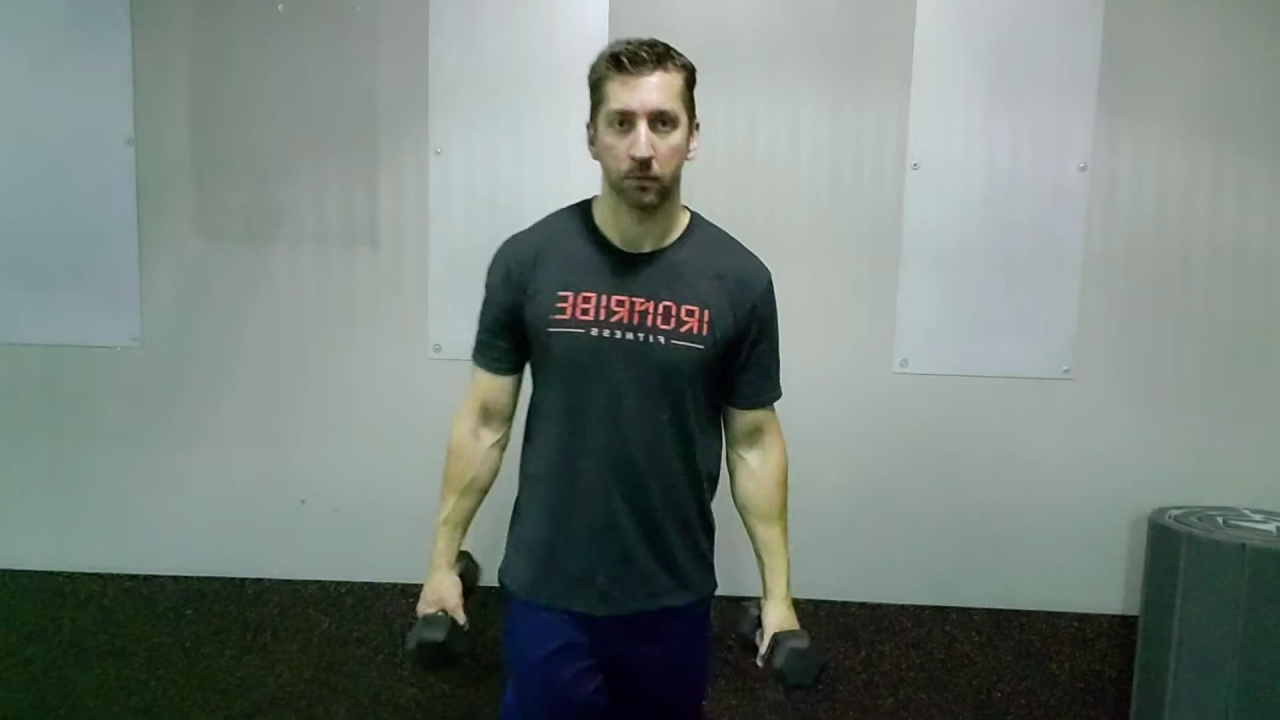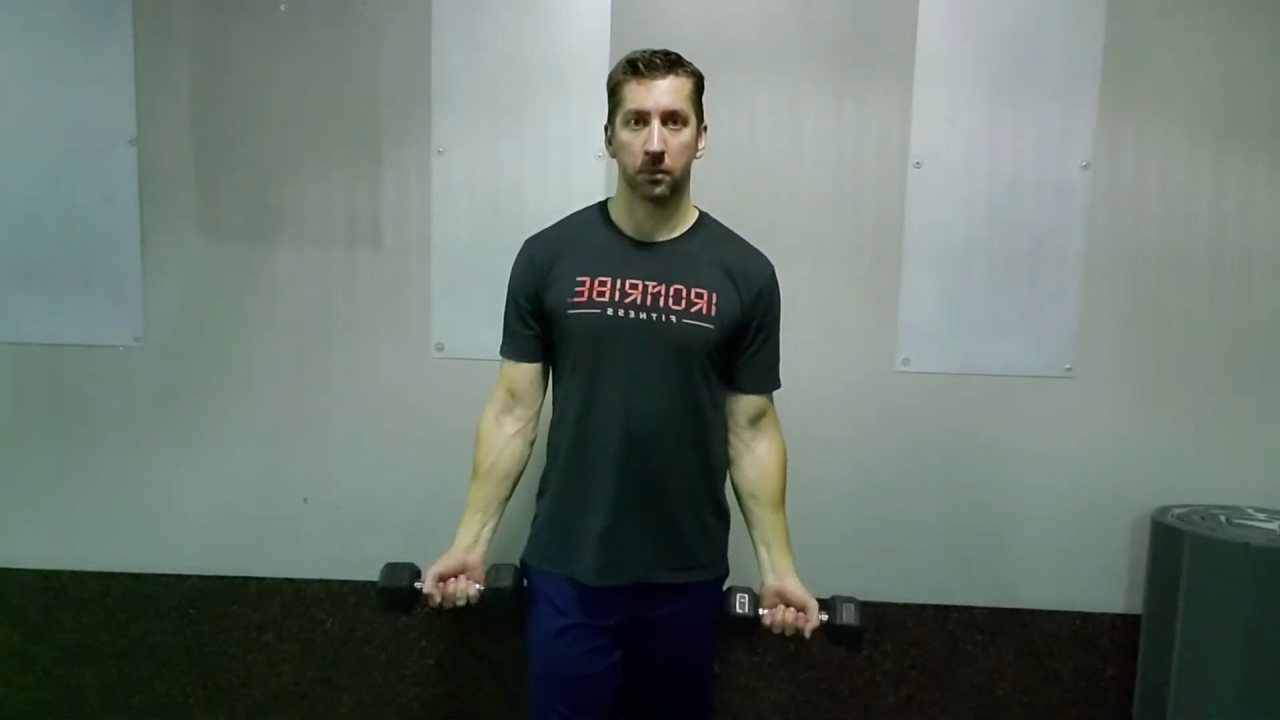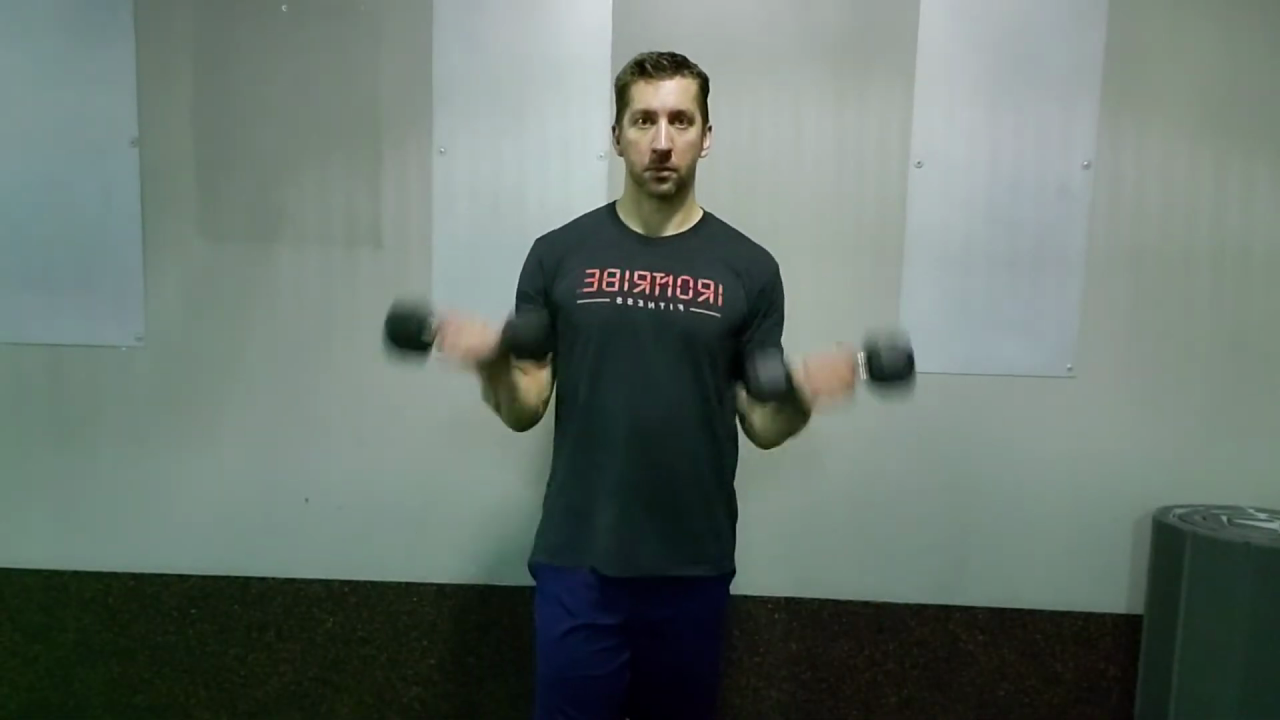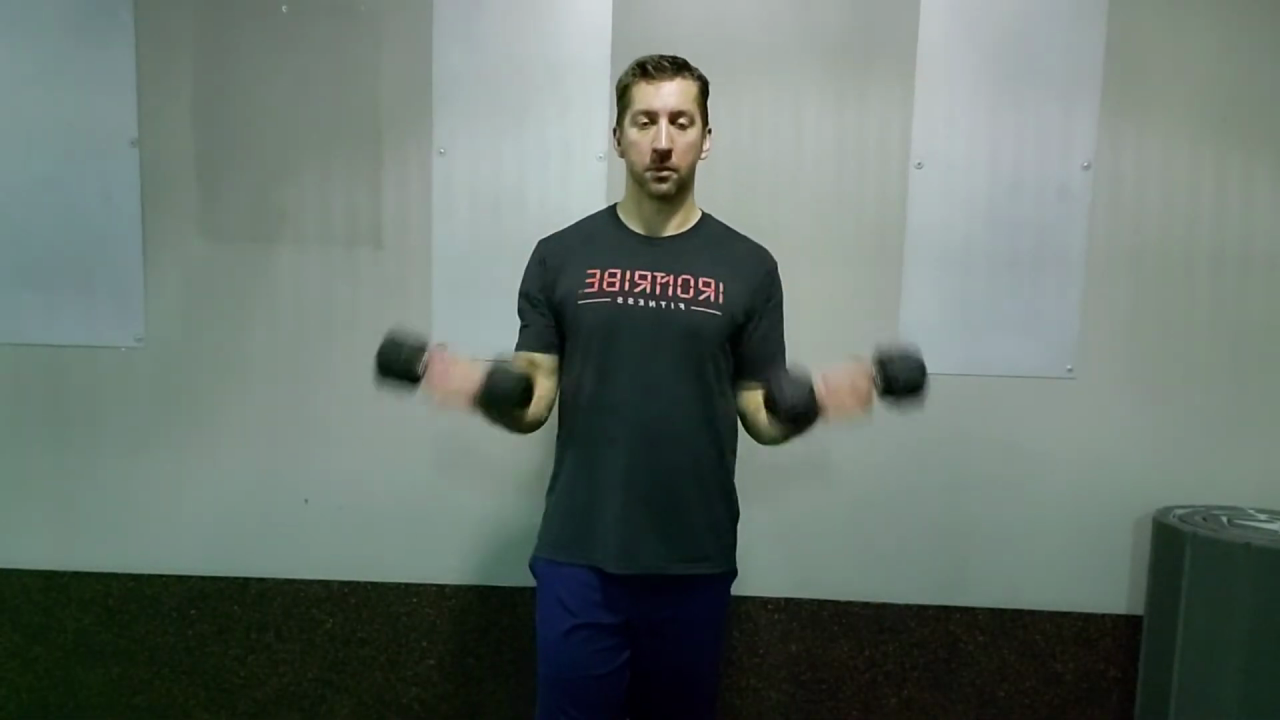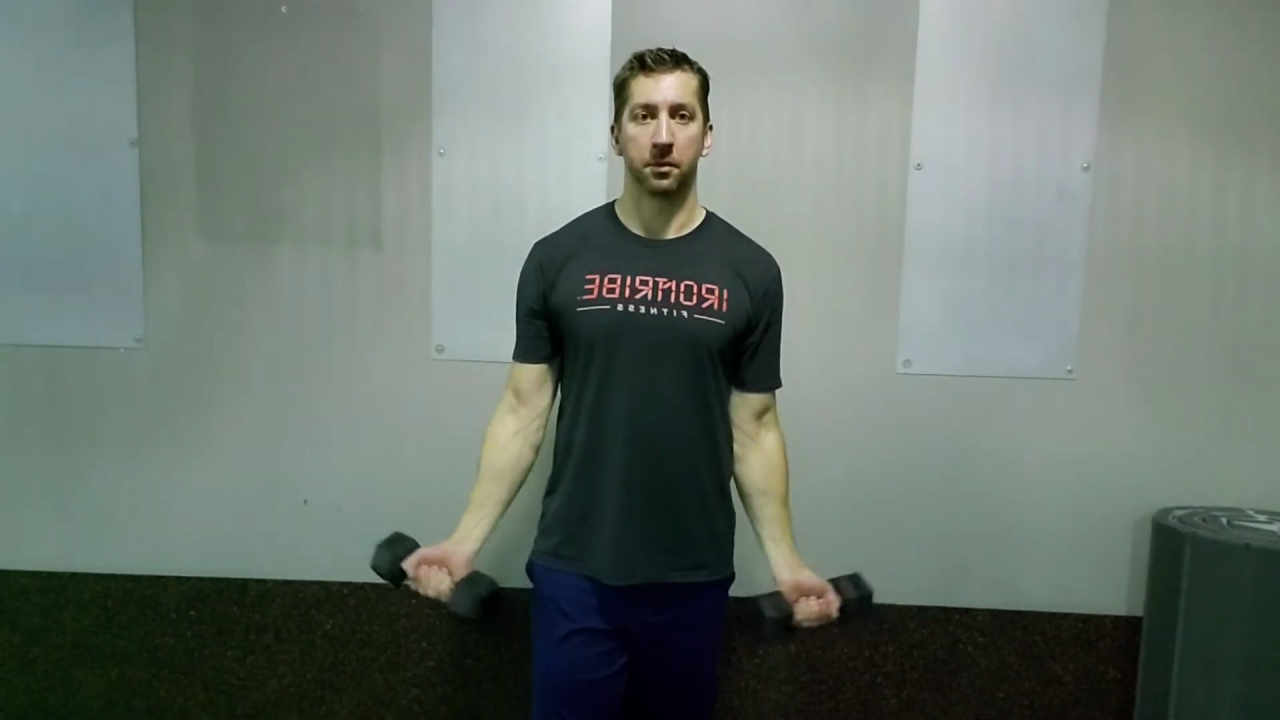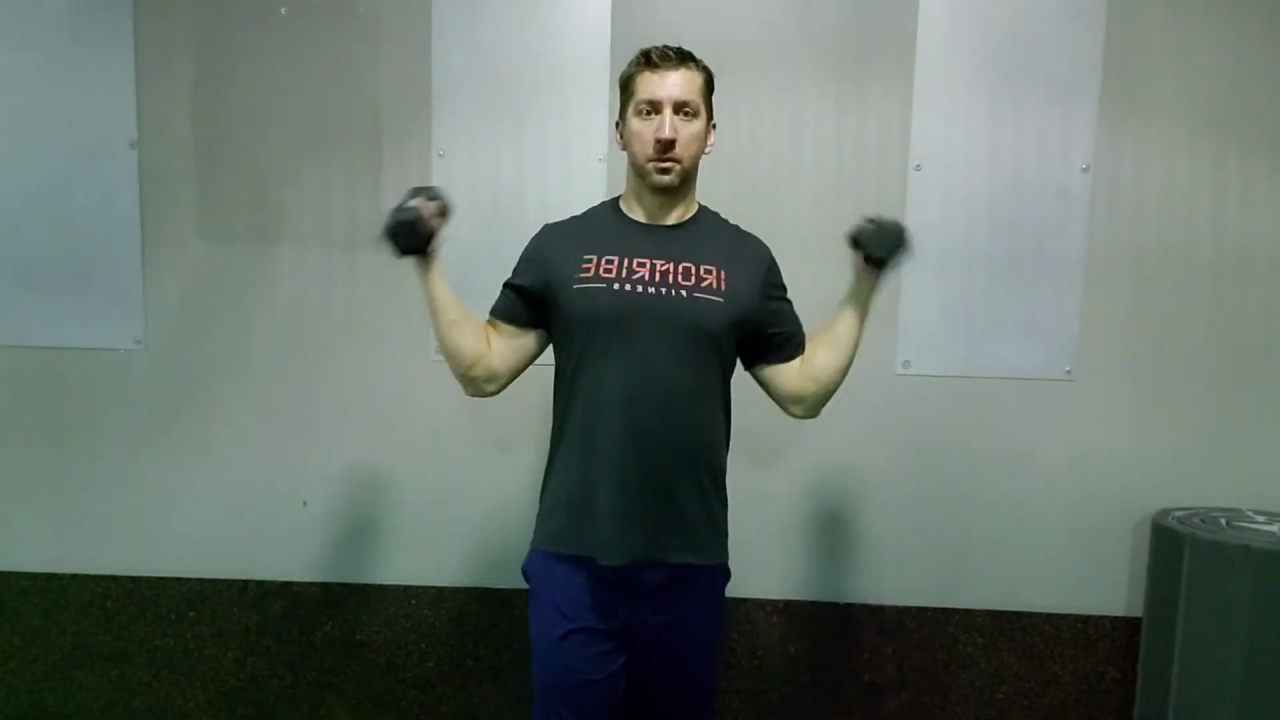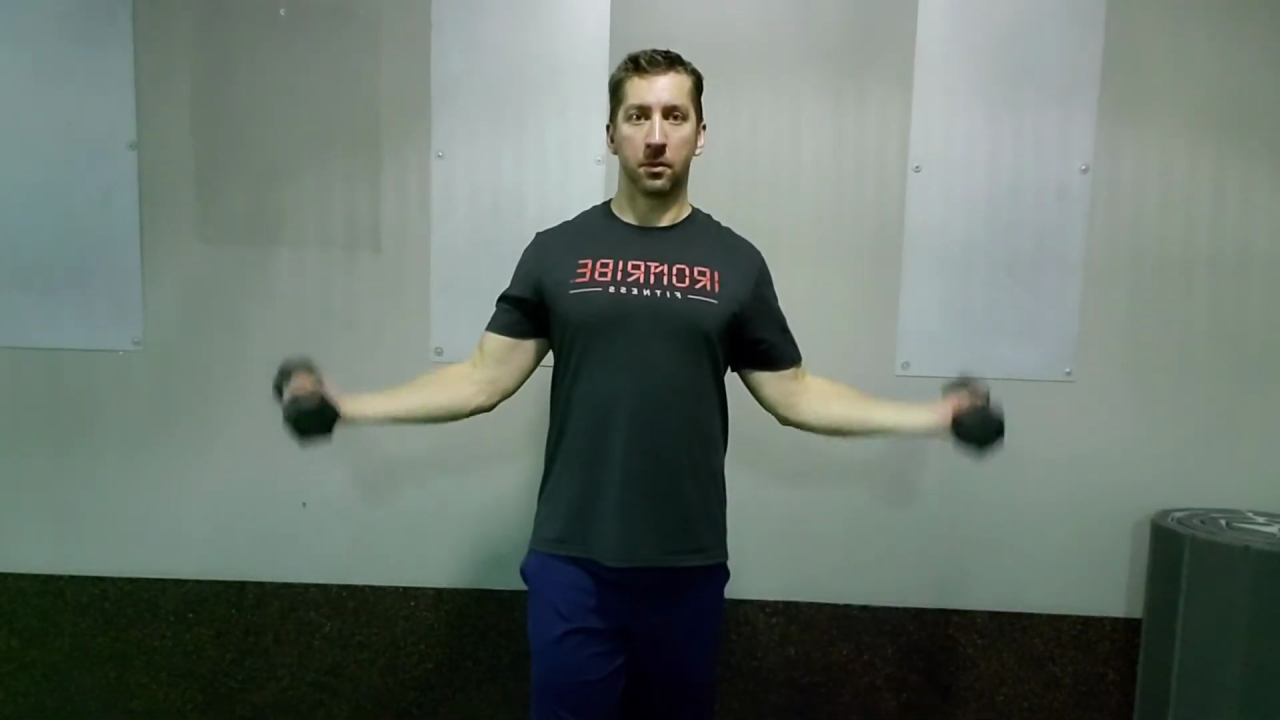
dt=0.7s
person 1, frame 1
left shoulder: (738, 279)
right shoulder: (527, 261)
left elbow: (753, 438)
right elbow: (485, 420)
left wrist: (778, 590)
right wrist: (443, 558)
left hip: (673, 594)
right hip: (550, 590)
person 1, frame 2
left shoulder: (744, 273)
right shoulder: (548, 256)
left elbow: (752, 426)
right elbow: (513, 410)
left wrist: (777, 563)
right wrist: (471, 540)
left hip: (687, 571)
right hip: (568, 566)
person 1, frame 3
left shoulder: (747, 267)
right shoulder: (558, 253)
left elbow: (762, 418)
right elbow: (523, 403)
left wrist: (801, 397)
right wrist: (491, 368)
left hip: (693, 560)
right hip: (577, 557)
person 1, frame 4
left shoulder: (746, 265)
right shoulder: (562, 255)
left elbow: (760, 406)
right elbow: (534, 396)
left wrist: (812, 401)
right wrist: (483, 389)
left hip: (695, 560)
right hip: (579, 555)
person 1, frame 5
left shoulder: (749, 270)
right shoulder: (557, 258)
left elbow: (754, 426)
right elbow: (522, 410)
left wrist: (784, 559)
right wrist: (467, 540)
left hip: (693, 571)
right hip: (575, 566)
person 1, frame 6
left shoulder: (745, 259)
right shoulder: (560, 246)
left elbow: (804, 392)
right elbow: (481, 370)
left wrist: (860, 288)
right wrist: (432, 266)
left hip: (689, 558)
right hip: (574, 553)
person 1, frame 7
left shoulder: (737, 261)
right shoulder: (556, 252)
left elbow: (793, 394)
right elbow: (484, 379)
left wrist: (925, 415)
right wrist: (351, 405)
left hip: (688, 559)
right hip: (572, 556)
